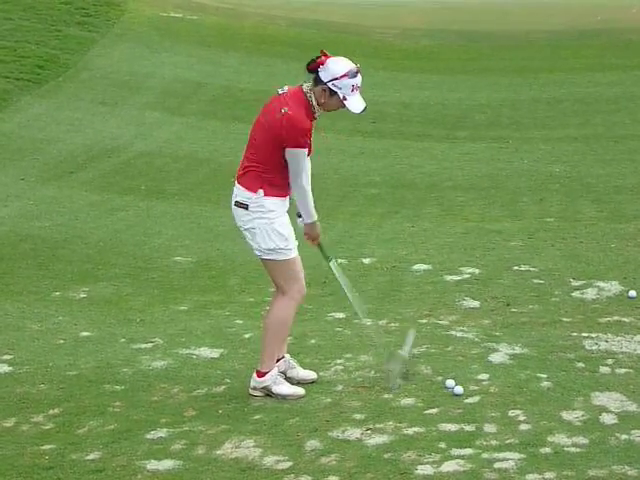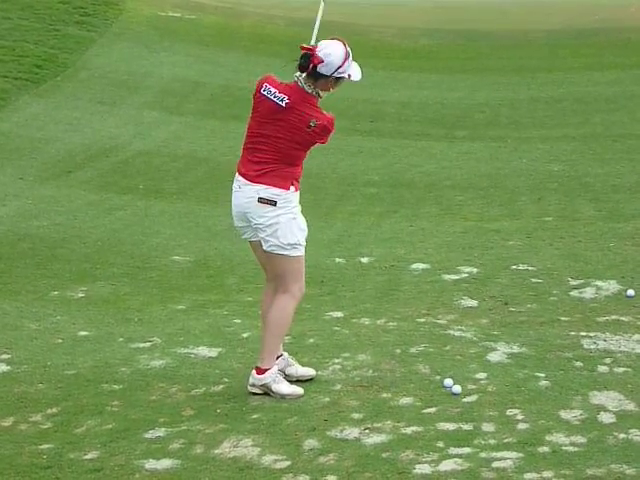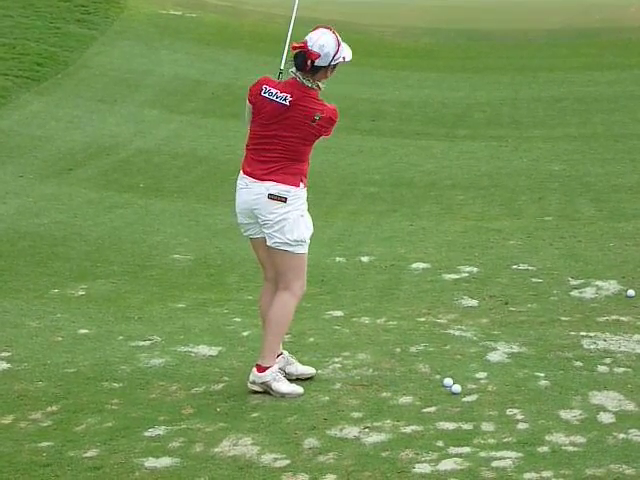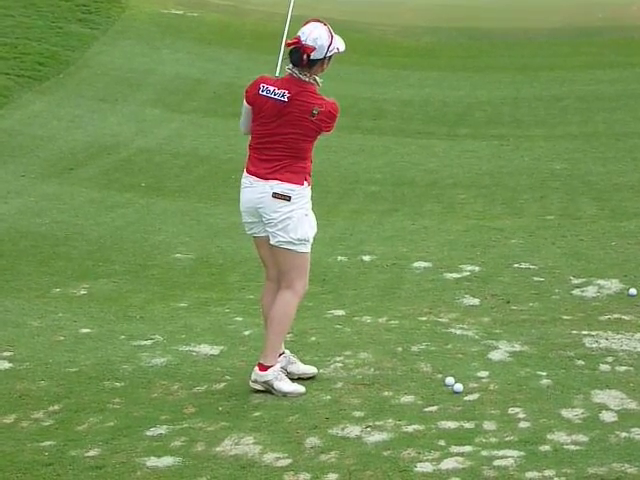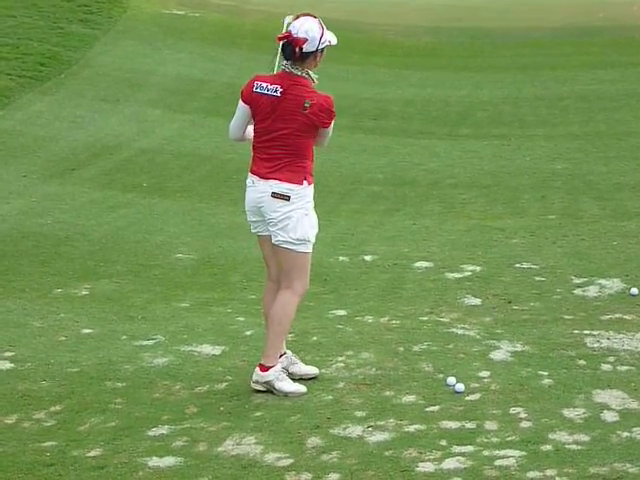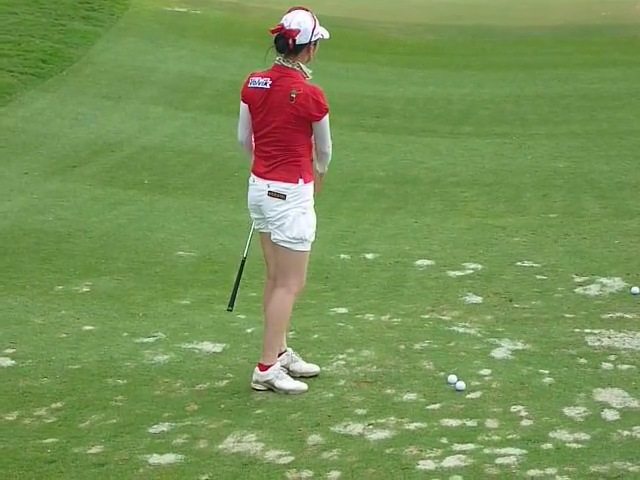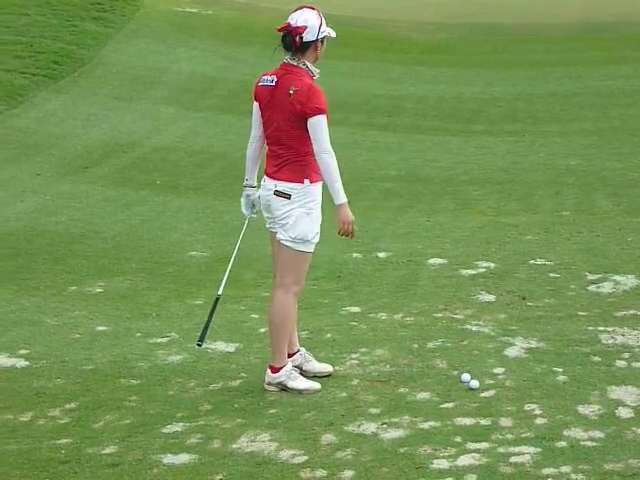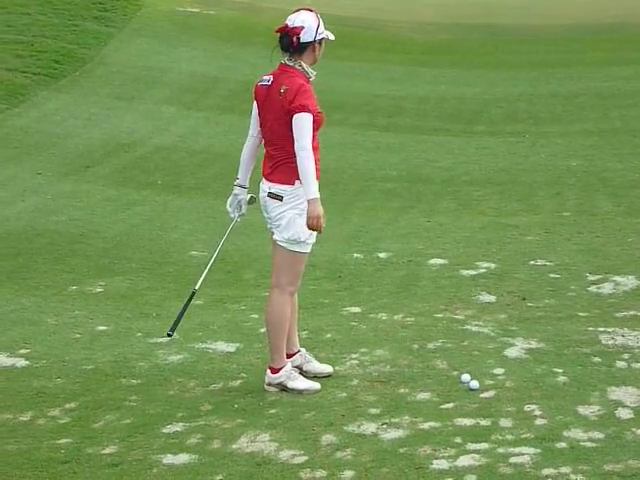
dt=0.3s
person 1, frame 1
left shoulder: (292, 95)
right shoulder: (296, 122)
left elbow: (300, 167)
right elbow: (298, 179)
left wrist: (307, 215)
right wrist: (310, 221)
left hip: (255, 199)
right hip: (261, 206)
left knee: (288, 283)
right knee: (293, 290)
left ankle: (278, 359)
right ankle: (263, 376)
person 1, frame 2
left shoulder: (266, 86)
right shoulder: (322, 123)
left hip: (243, 192)
right hip: (275, 202)
left knee: (275, 280)
right knee: (292, 288)
left ankle: (275, 356)
right ankle: (263, 373)
person 1, frame 3
left shoulder: (261, 87)
right shoulder: (326, 114)
left hip: (248, 190)
right hip: (282, 199)
left knee: (273, 280)
right knee: (292, 287)
left ankle: (276, 355)
right ankle: (264, 370)
person 1, frame 4
left shoulder: (259, 87)
right shoulder: (326, 109)
left hip: (252, 189)
right hip: (287, 198)
left knee: (275, 279)
right knee: (294, 286)
left ankle: (278, 354)
right ankle: (266, 368)
person 1, frame 5
left shoulder: (256, 85)
right shoulder: (321, 103)
left elbow: (235, 133)
left hip: (257, 189)
right hip: (290, 196)
left knee: (276, 279)
right knee: (295, 286)
left ankle: (280, 354)
right ankle: (266, 369)
person 1, frame 6
left shoulder: (253, 83)
right shoulder: (311, 95)
left elbow: (243, 138)
right elbow: (324, 149)
right wrist: (319, 172)
left hip: (260, 187)
right hip: (290, 195)
left knee: (276, 278)
right knee: (290, 284)
left ankle: (280, 353)
right ankle: (266, 368)
person 1, frame 7
left shoulder: (265, 82)
right shoulder: (309, 91)
left elbow: (256, 139)
right elbow: (323, 151)
left wrist: (251, 185)
right wrist: (342, 203)
left hip: (274, 187)
right hip: (298, 193)
left knee: (289, 280)
right knee: (288, 285)
left ankle: (294, 352)
right ankle: (278, 370)
person 1, frame 8
left shoulder: (267, 82)
right shoulder: (300, 89)
left elbow: (253, 138)
right elbow: (303, 148)
left wrist: (240, 185)
right wrist: (314, 199)
left hip: (273, 188)
right hip: (292, 194)
left knee: (288, 281)
right knee: (284, 286)
left ankle: (293, 353)
right ankle: (276, 371)
